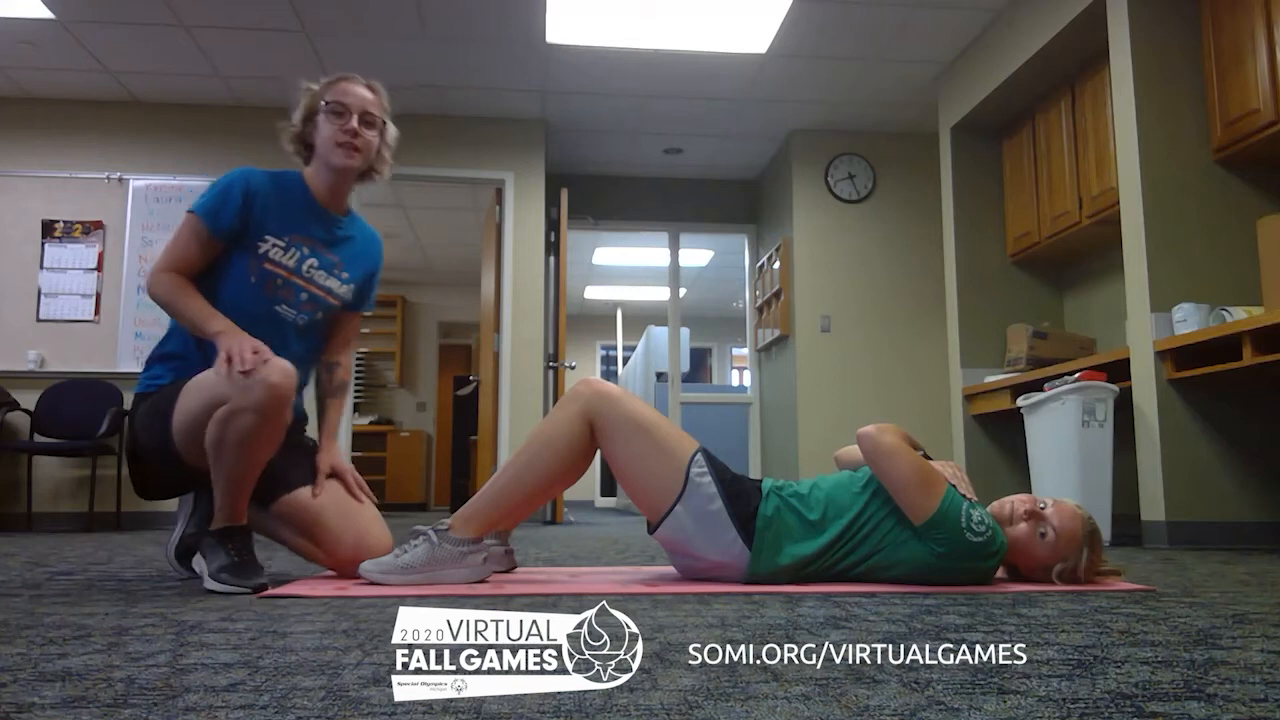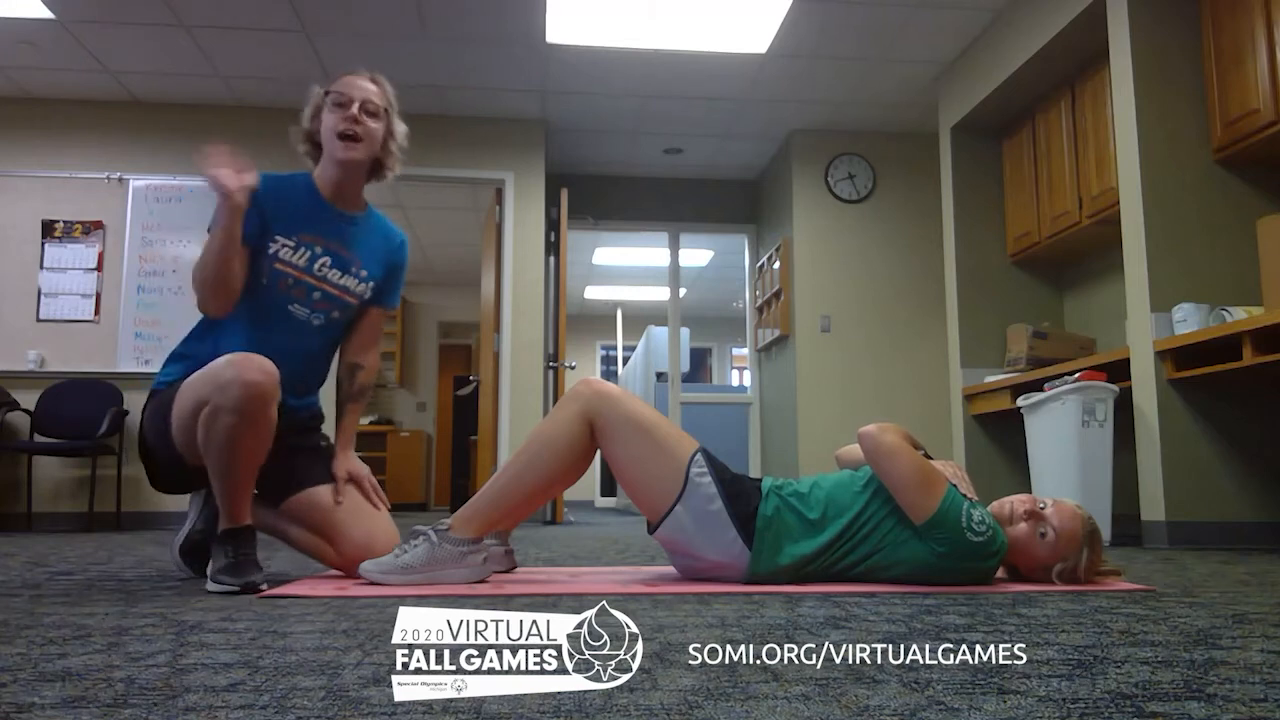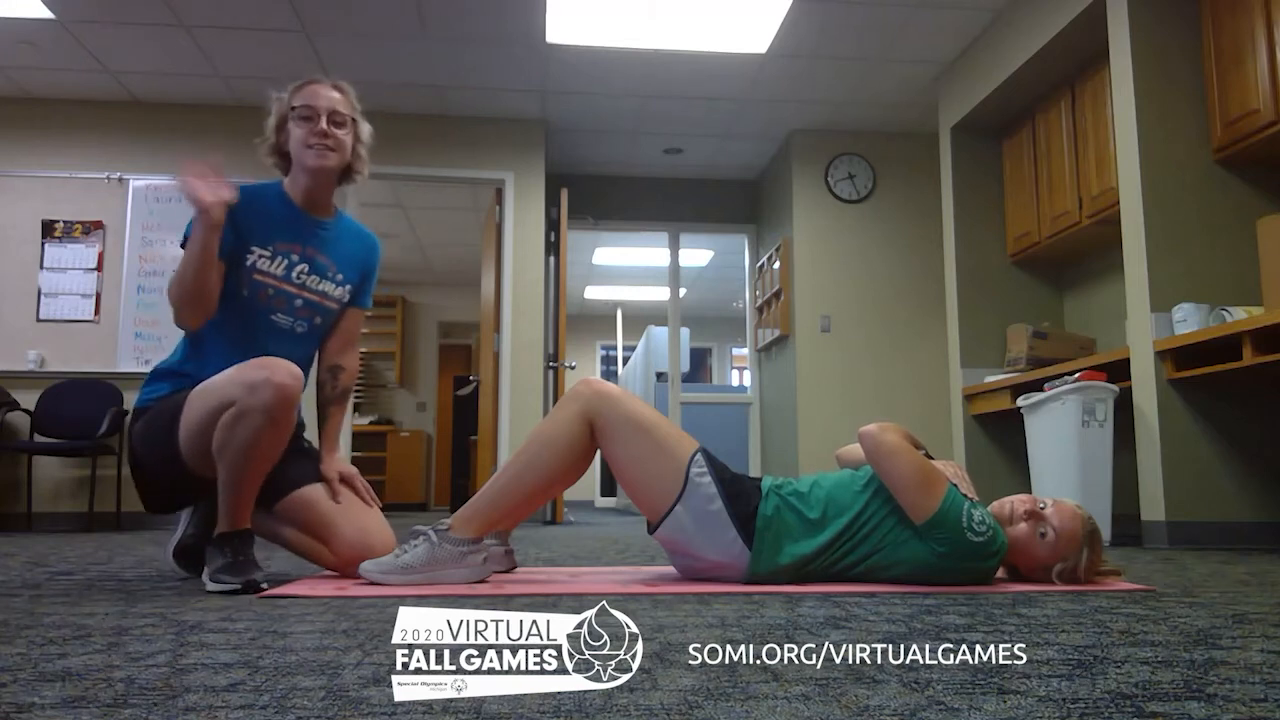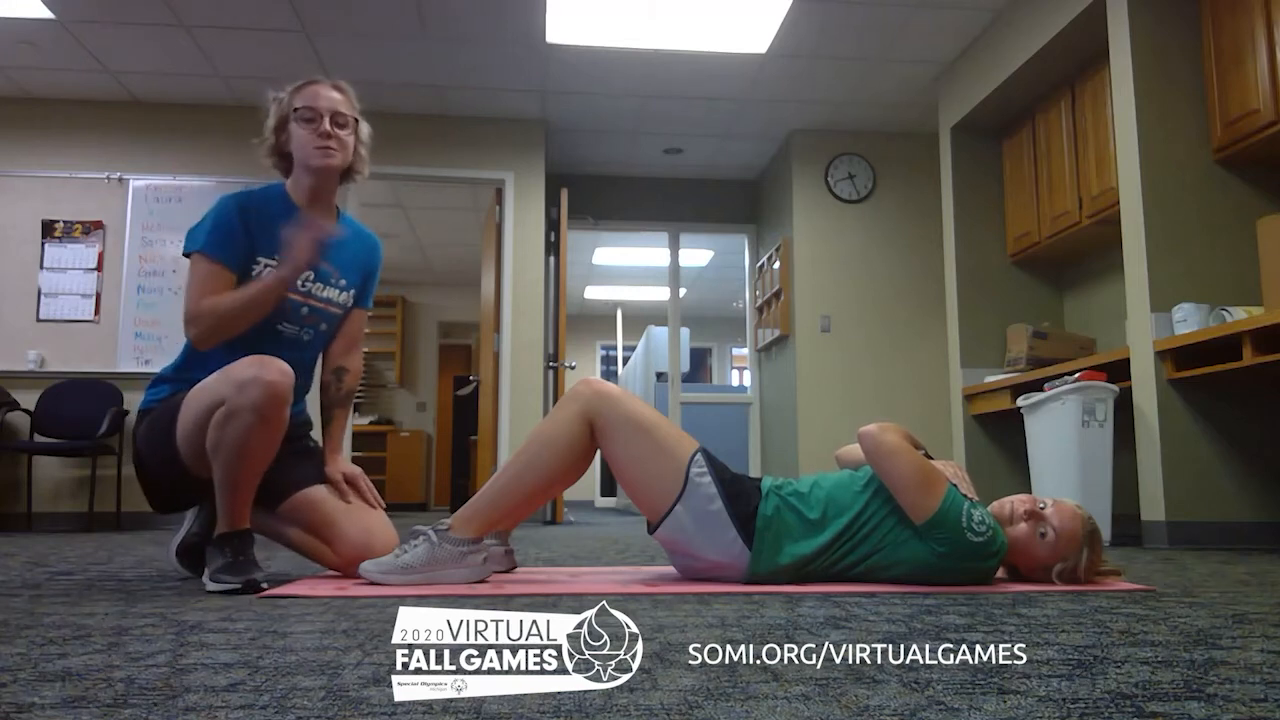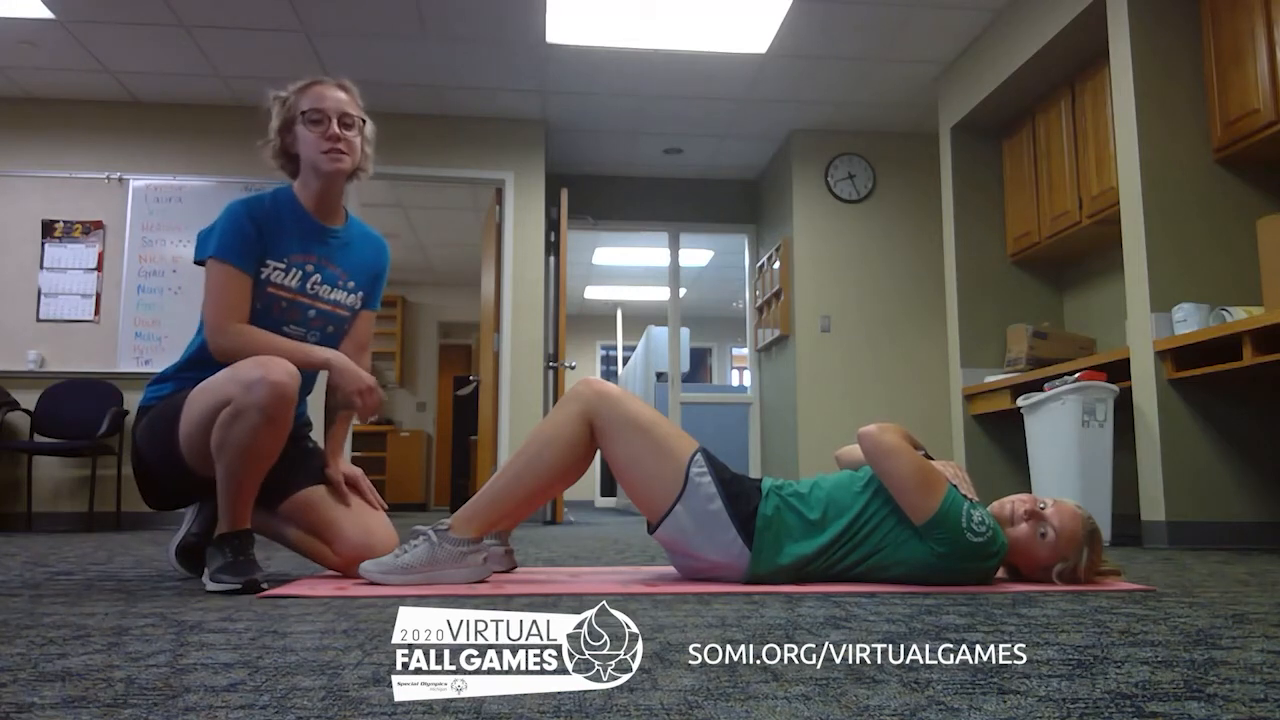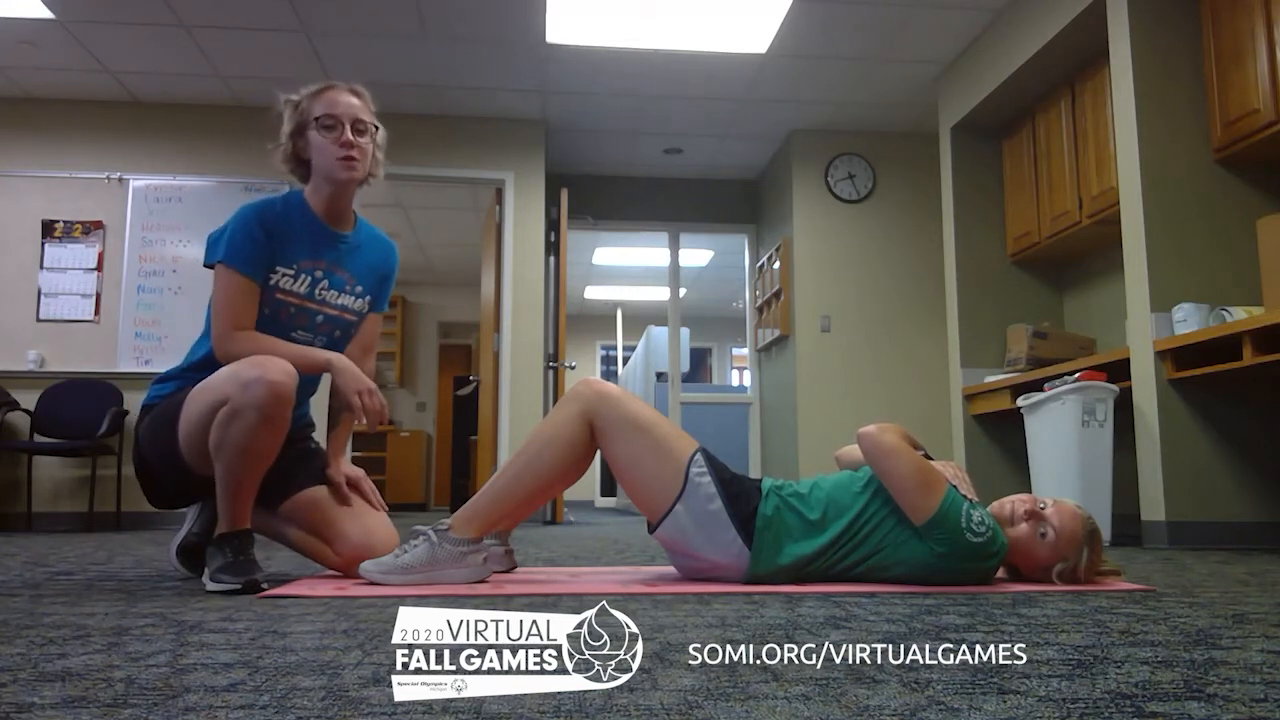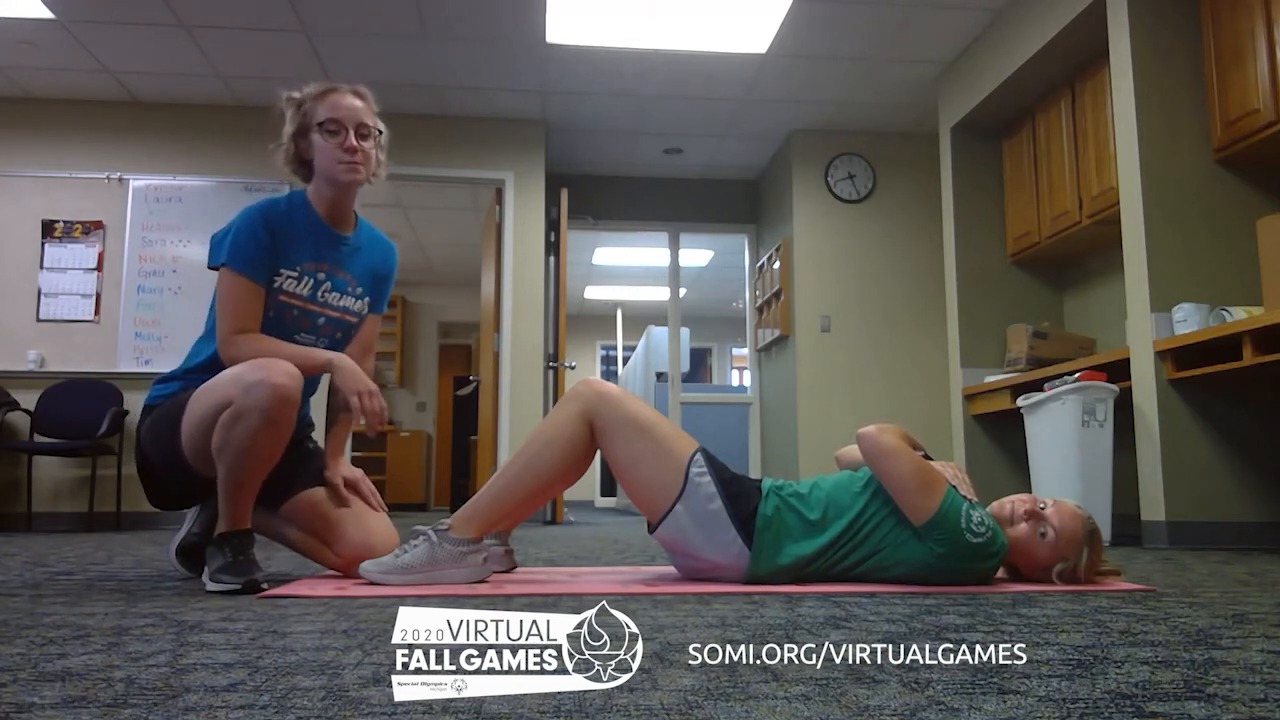
dt=0.4s
person 1, frame 1
left shoulder: (971, 537)
right shoulder: (971, 530)
left elbow: (875, 439)
right elbow: (854, 460)
left wrist: (923, 461)
right wrist: (932, 465)
left hip: (740, 530)
right hip: (744, 525)
left knee: (593, 396)
right knee: (599, 409)
left ankle: (455, 542)
right ankle: (475, 540)
person 1, frame 2
left shoulder: (971, 537)
right shoulder: (968, 533)
left elbow: (874, 438)
right elbow: (853, 459)
left wrist: (924, 461)
right wrist: (930, 467)
left hip: (740, 531)
right hip: (746, 528)
left knee: (593, 396)
right knee: (599, 411)
left ankle: (455, 542)
right ankle: (478, 541)
person 1, frame 3
left shoulder: (970, 537)
right shoulder: (970, 528)
left elbow: (875, 437)
right elbow: (854, 459)
left wrist: (924, 462)
right wrist: (932, 465)
left hip: (740, 530)
right hip: (746, 526)
left knee: (593, 396)
right knee: (599, 409)
left ankle: (455, 542)
right ankle: (473, 540)
person 1, frame 4
left shoulder: (970, 537)
right shoulder: (969, 536)
left elbow: (874, 437)
right elbow: (853, 459)
left wrist: (925, 462)
right wrist: (931, 465)
left hip: (740, 530)
right hip: (746, 525)
left knee: (593, 396)
right knee: (599, 409)
left ankle: (454, 542)
right ankle: (477, 540)
person 1, frame 5
left shoulder: (970, 537)
right shoulder: (969, 530)
left elbow: (875, 437)
right elbow: (853, 460)
left wrist: (922, 461)
right wrist: (931, 464)
left hip: (740, 530)
right hip: (746, 528)
left knee: (593, 396)
right knee: (599, 410)
left ankle: (455, 541)
right ankle: (472, 540)
person 1, frame 6
left shoulder: (970, 537)
right shoulder: (970, 536)
left elbow: (874, 439)
right elbow: (853, 460)
left wrist: (923, 461)
right wrist: (930, 465)
left hip: (740, 530)
right hip: (746, 528)
left knee: (593, 396)
right knee: (599, 411)
left ankle: (454, 542)
right ankle: (478, 540)
person 1, frame 7
left shoulder: (970, 537)
right shoulder: (969, 532)
left elbow: (873, 439)
right elbow: (853, 461)
left wrist: (922, 462)
right wrist: (931, 466)
left hip: (739, 530)
right hip: (745, 529)
left knee: (593, 396)
right knee: (599, 410)
left ankle: (455, 542)
right ankle: (473, 541)
person 2, frame 1
left shoulder: (366, 246)
right shoulder: (247, 190)
left elbow: (338, 354)
right elbow: (164, 278)
left wrist: (329, 445)
right wrist: (227, 332)
left hip: (274, 427)
right hip: (179, 402)
left knee: (368, 554)
right knee: (271, 378)
left ankle: (221, 507)
right ankle: (223, 530)
person 2, frame 2
left shoulder: (388, 244)
right shoulder: (263, 195)
left elbow: (361, 354)
right elbow: (214, 303)
left wrist: (345, 449)
right wrist: (233, 208)
left hip: (290, 422)
right hip: (195, 398)
left knee: (373, 551)
right knee: (250, 374)
left ankle: (234, 505)
right ankle: (230, 530)
person 2, frame 3
left shoulder: (360, 246)
right shoulder: (240, 207)
left elbow: (340, 357)
right elbow: (190, 317)
left wrist: (329, 451)
right wrist: (208, 221)
left hip: (274, 435)
right hip: (176, 416)
left knee: (370, 551)
right knee: (275, 378)
left ankle: (220, 509)
right ankle: (227, 535)
person 2, frame 4
left shoulder: (363, 247)
right shoulder: (240, 214)
left elbow: (344, 359)
right elbow: (201, 330)
left wrist: (333, 453)
right wrist: (290, 271)
left hip: (280, 433)
right hip: (182, 420)
left knee: (373, 550)
right knee: (265, 376)
left ankle: (229, 510)
right ankle: (228, 535)
person 2, frame 5
left shoulder: (371, 249)
right shoulder: (248, 218)
left elbow: (354, 362)
right elbow: (223, 335)
left wrist: (335, 455)
right wrist: (327, 357)
left hip: (280, 436)
right hip: (181, 419)
left knee: (372, 549)
right knee: (273, 377)
left ankle: (219, 510)
right ankle: (227, 534)
person 2, frame 6
left shoulder: (379, 253)
right shoulder: (258, 222)
left elbow: (358, 365)
right elbow: (229, 341)
left wrist: (337, 456)
right wrist: (330, 360)
left hip: (282, 435)
right hip: (185, 419)
left knee: (372, 550)
right knee: (268, 377)
left ankle: (222, 509)
right ankle: (227, 535)
person 2, frame 7
left shoulder: (379, 253)
right shoulder: (262, 222)
left elbow: (357, 367)
right elbow: (234, 344)
left wrist: (335, 457)
right wrist: (331, 361)
left hip: (282, 436)
right hip: (188, 419)
left knee: (372, 551)
right knee: (275, 380)
left ankle: (223, 510)
right ankle: (227, 533)
